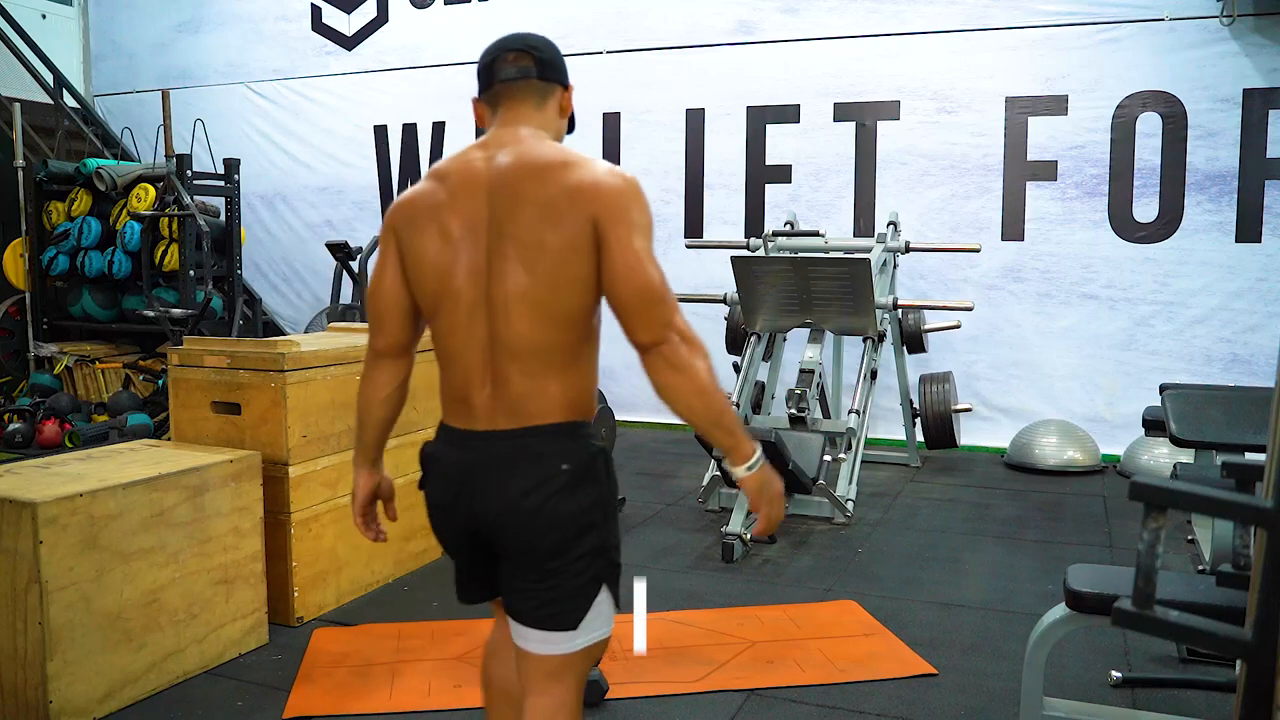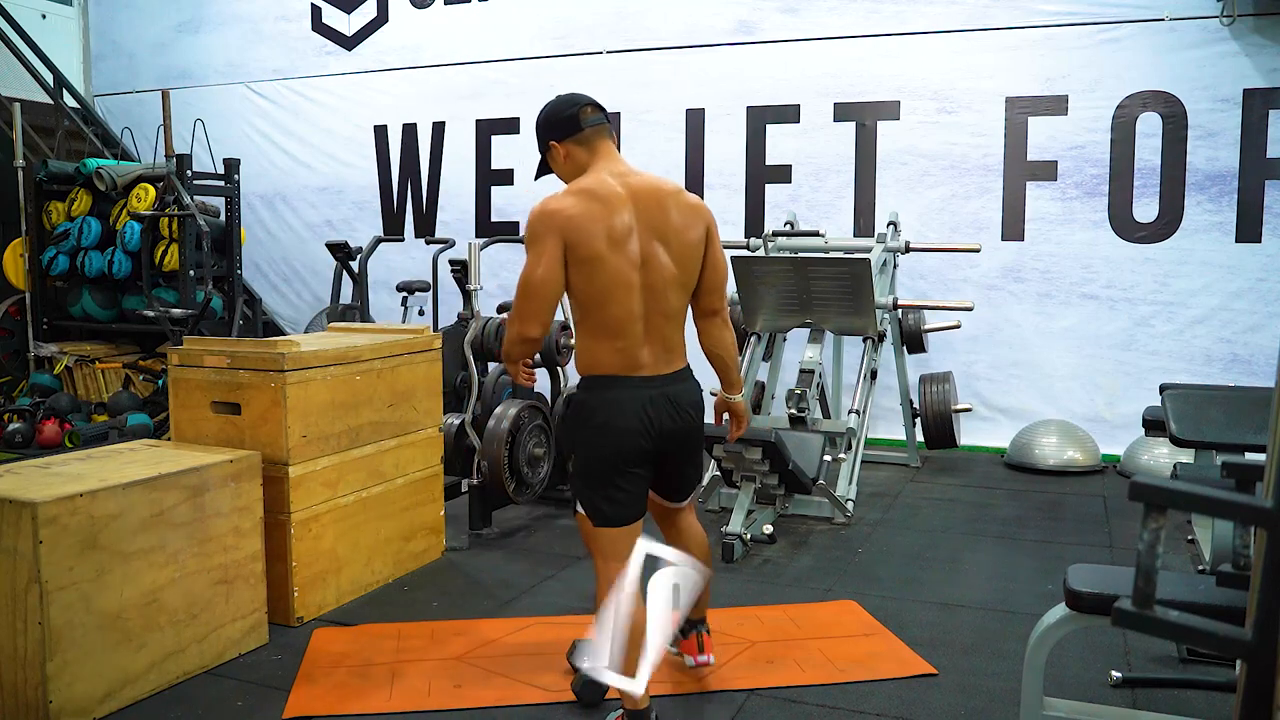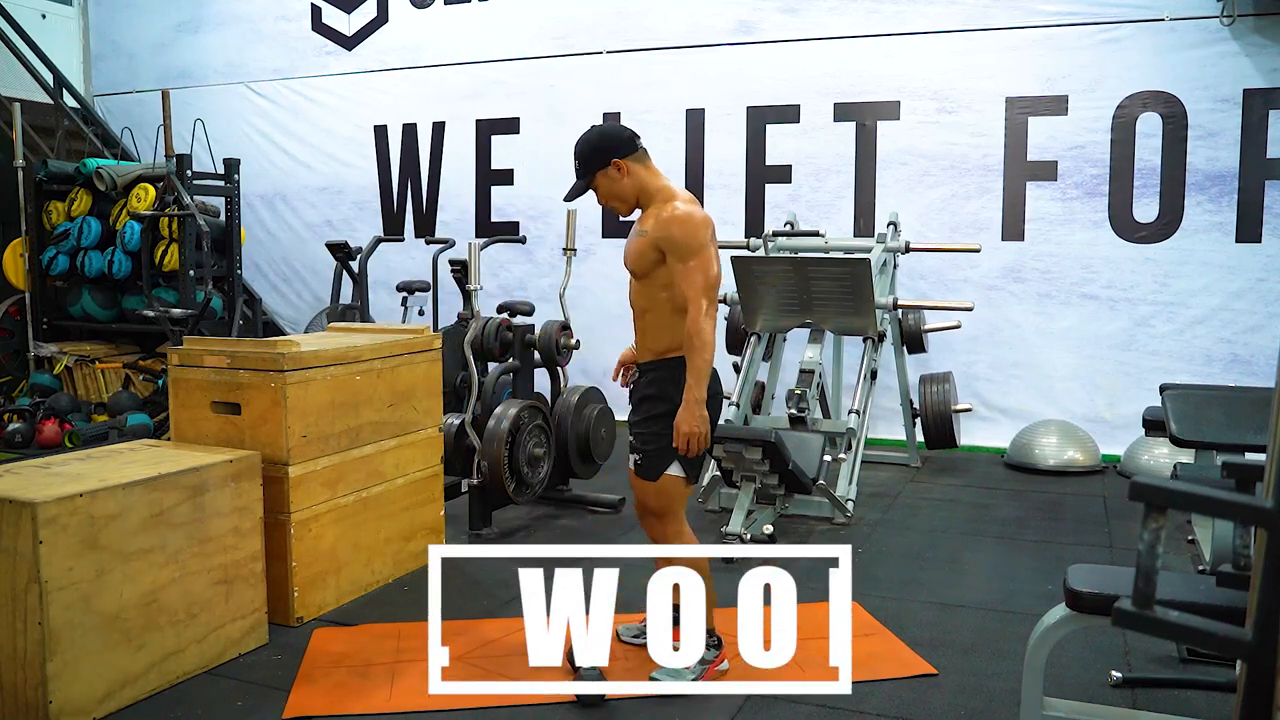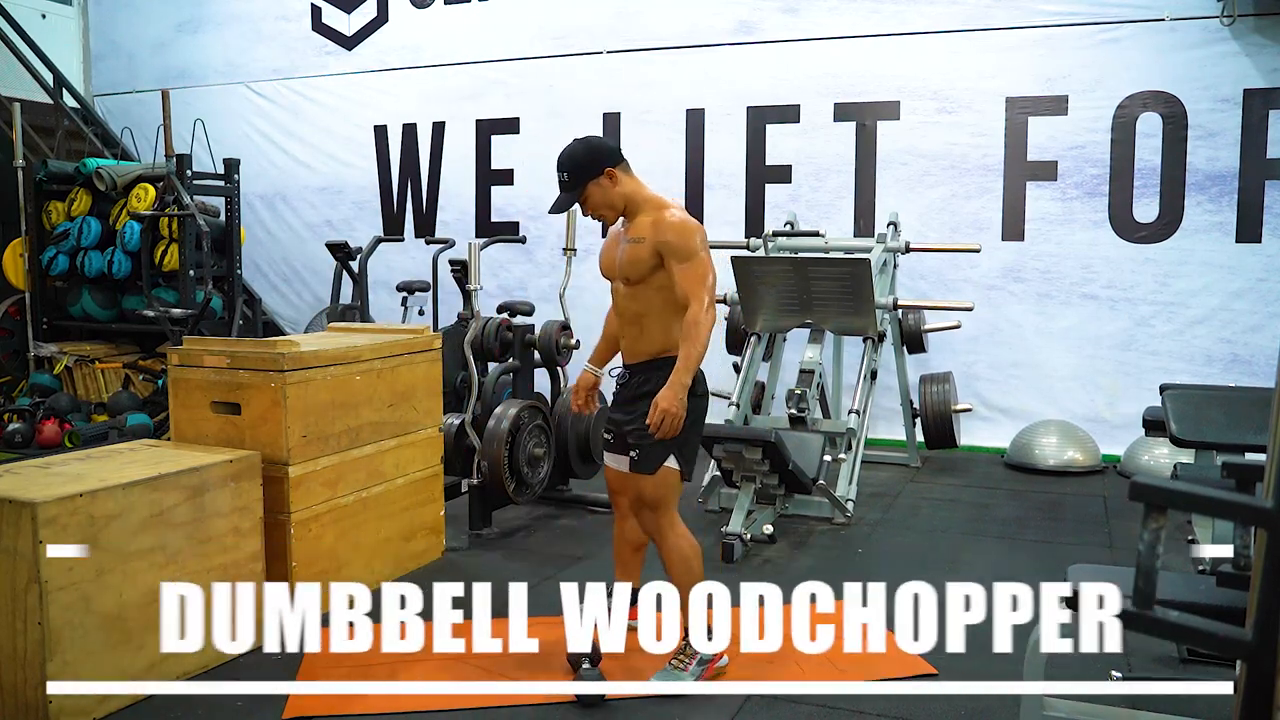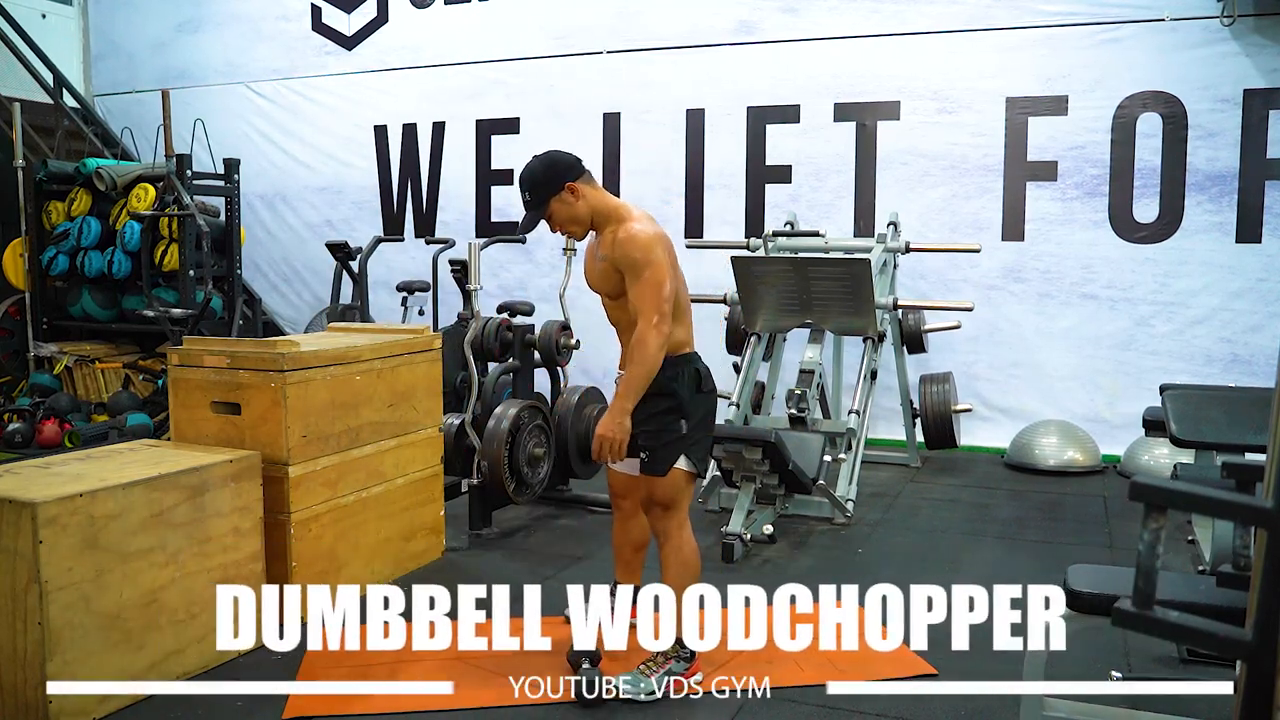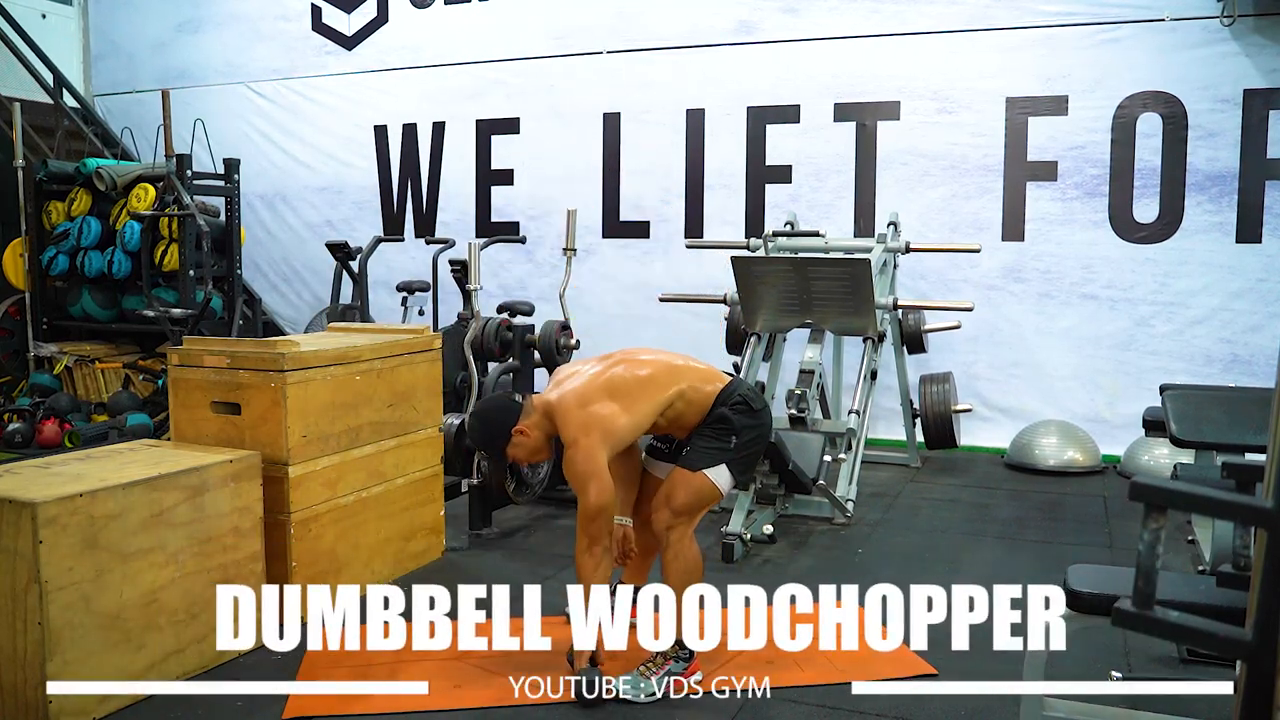
dt=0.7s
person 1, frame 1
left shoulder: (416, 204)
right shoulder: (598, 189)
left elbow: (387, 353)
right elbow: (664, 345)
left wrist: (368, 463)
right wrist: (746, 458)
left hip: (456, 470)
right hip: (555, 471)
left knee: (518, 631)
person 1, frame 2
left shoulder: (559, 212)
right shoulder: (691, 207)
left elbow: (528, 326)
right elbow: (714, 313)
left wrist: (513, 358)
right wrist: (732, 389)
left hip: (606, 406)
right hip: (677, 396)
left knee: (615, 563)
right knee: (677, 516)
right ankle: (696, 634)
person 1, frame 3
left shoulder: (680, 217)
right shoulder: (651, 217)
left elbow: (700, 312)
left wrist: (693, 400)
left hip: (678, 385)
right hip: (654, 379)
left knee: (662, 515)
right knee: (656, 507)
left ankle: (708, 645)
right ankle: (677, 616)
person 1, frame 4
left shoulder: (674, 225)
right shoulder: (617, 232)
left elbow: (700, 309)
left wrist: (677, 387)
right wrist: (593, 365)
left hip: (667, 384)
right hip: (630, 380)
left knee: (656, 511)
right knee: (623, 498)
left ankle: (703, 644)
right ankle: (624, 602)
person 1, frame 5
left shoulder: (636, 236)
right shoulder: (601, 239)
left elbow: (654, 328)
left wrist: (621, 412)
right wrist: (624, 396)
left hip: (676, 386)
right hip: (643, 383)
left knee: (667, 513)
right knee: (625, 499)
left ankle: (680, 655)
right ankle: (624, 604)
person 1, frame 6
left shoulder: (582, 441)
right shoulder: (562, 384)
left elbow: (593, 545)
right wrist: (622, 518)
left hip: (737, 415)
right hip: (698, 412)
left knee: (670, 518)
right knee: (643, 506)
left ankle: (680, 656)
